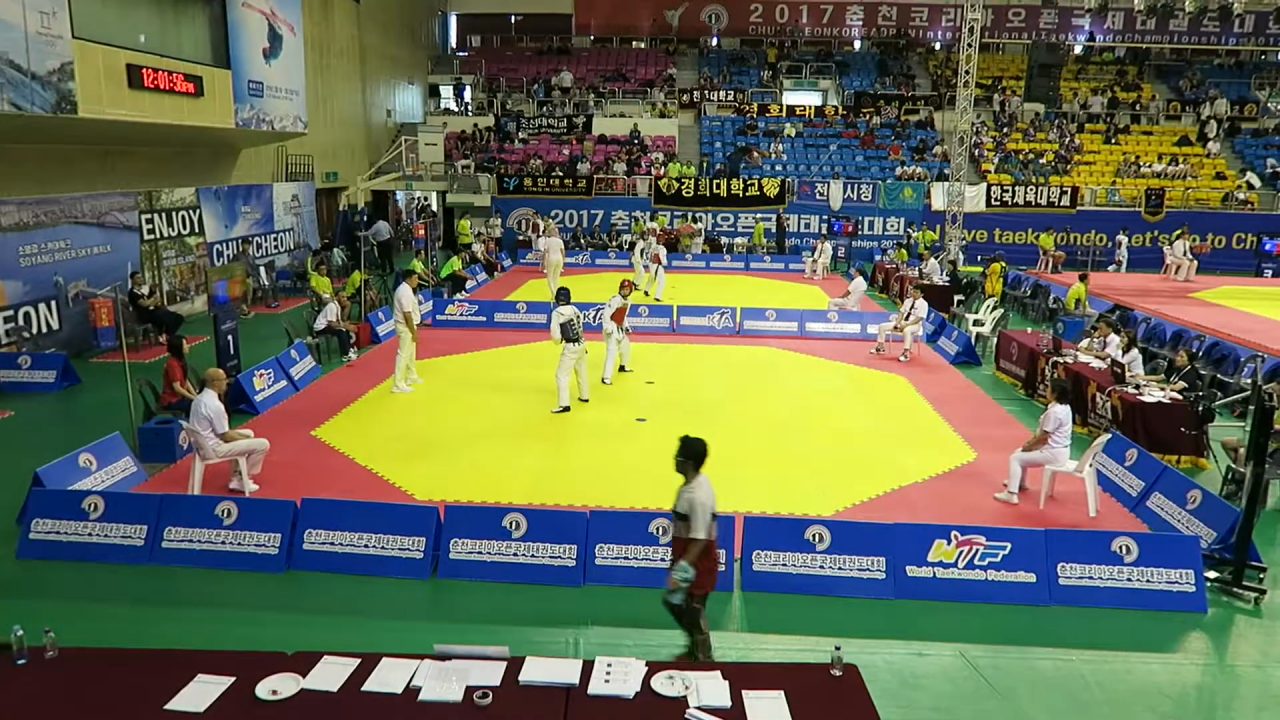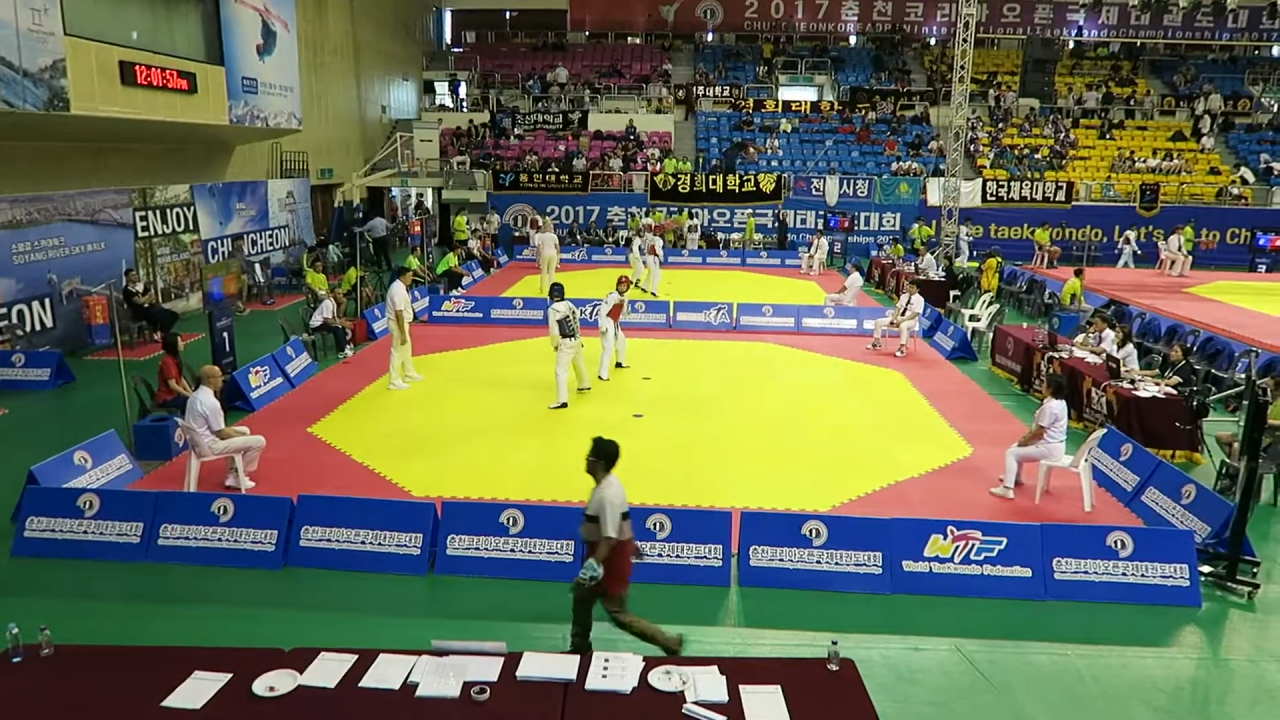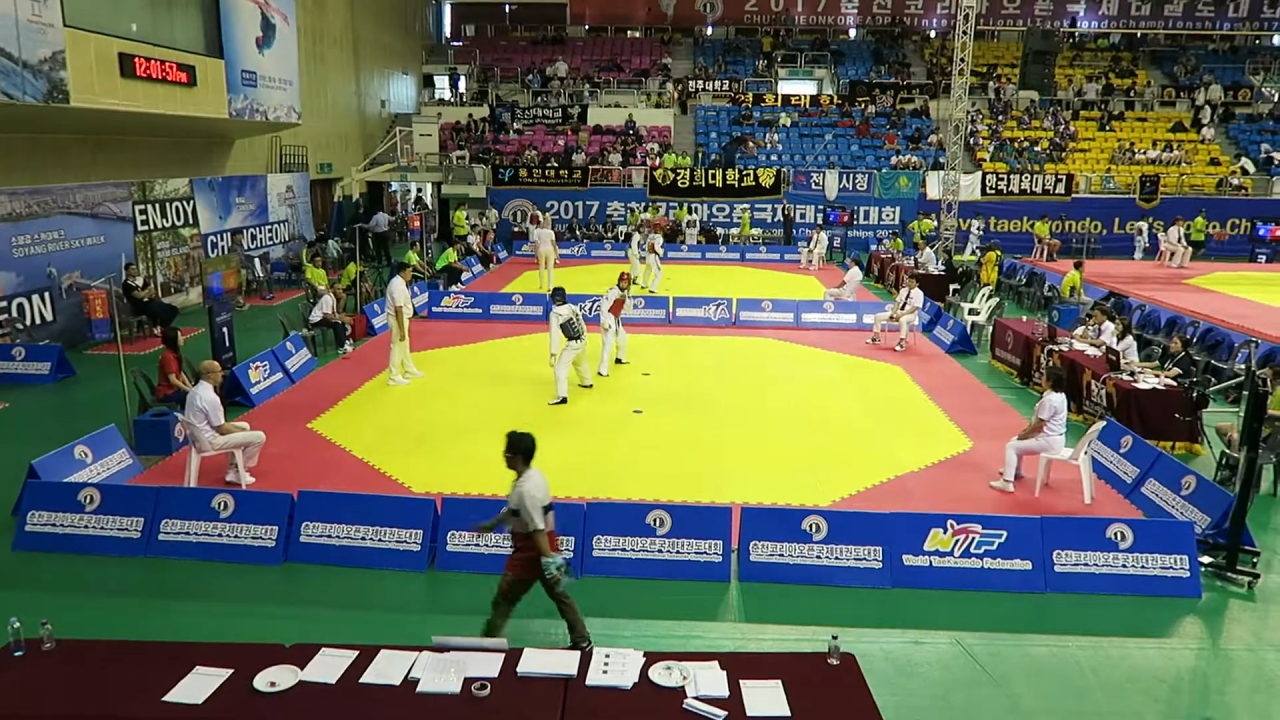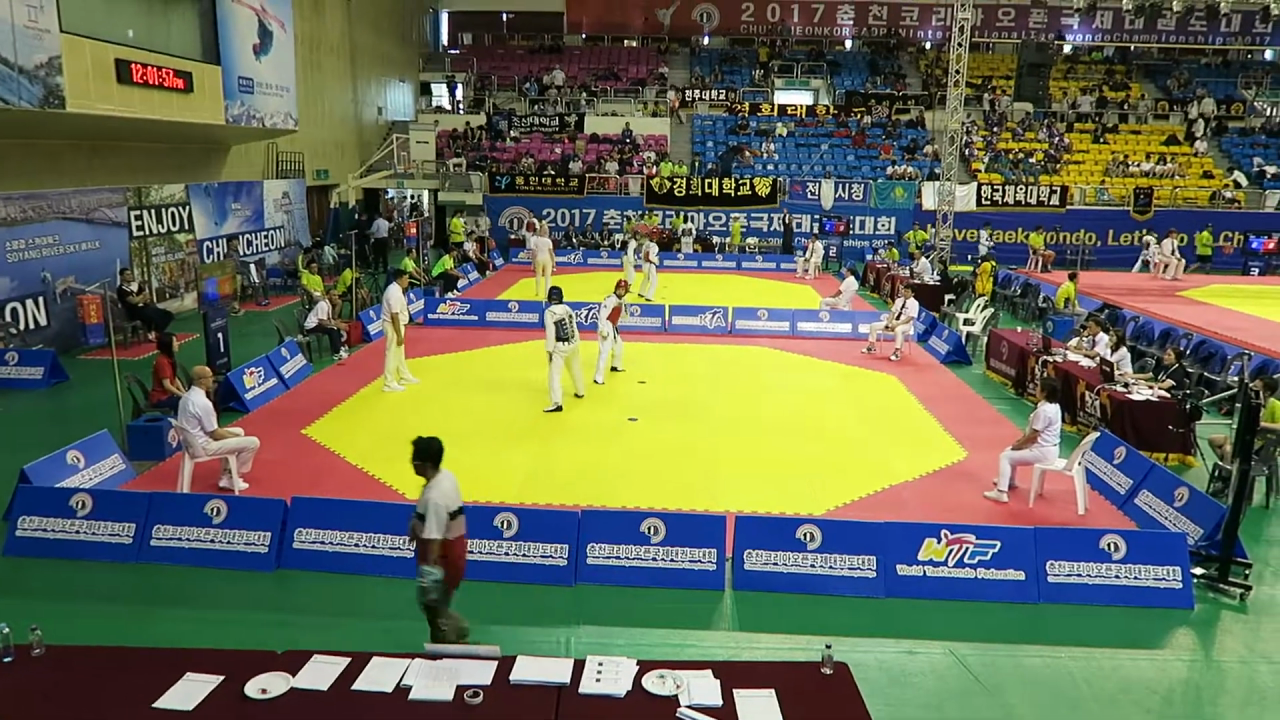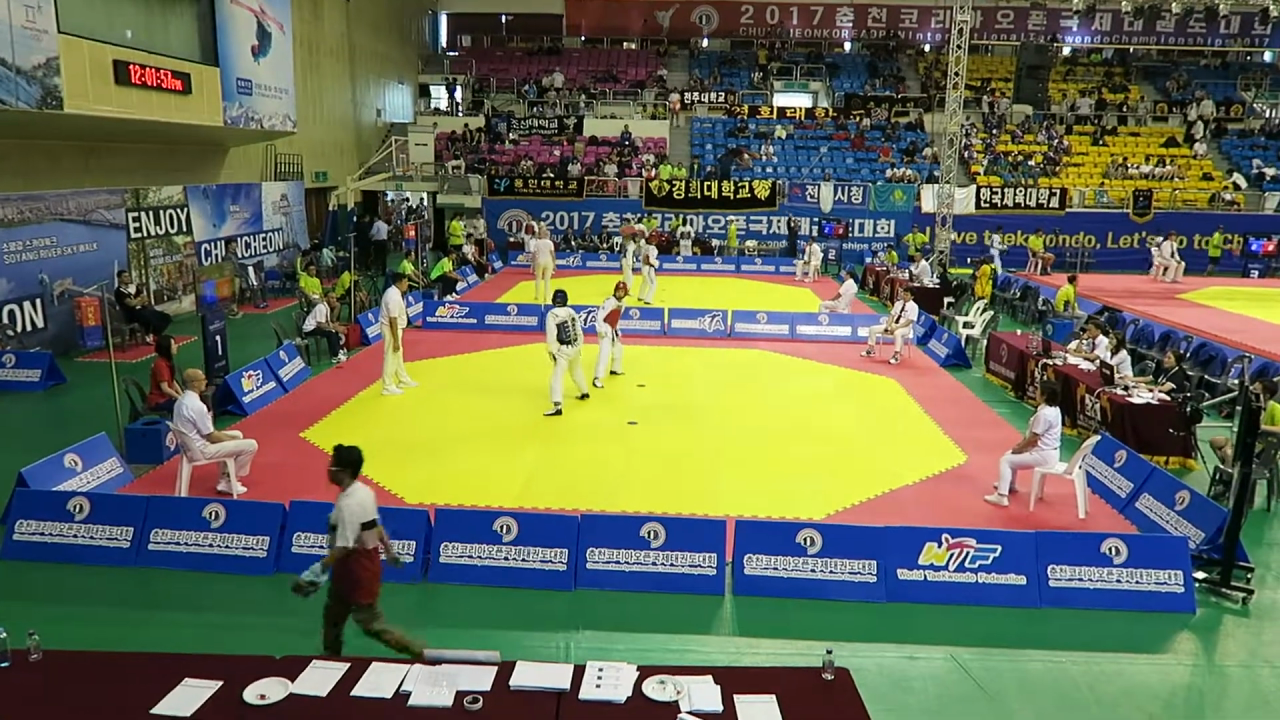
dt=0.3s
person 1, frame 1
left shoulder: (698, 495)
right shoulder: (693, 484)
left elbow: (699, 540)
left wrist: (681, 569)
left hip: (698, 559)
right hip: (688, 554)
left knee: (692, 612)
right knee: (674, 601)
left ankle: (703, 659)
right ankle: (696, 650)
person 1, frame 2
left shoulder: (607, 494)
right shoulder: (607, 485)
left elbow: (608, 538)
right elbow: (617, 526)
left wrist: (591, 567)
right wrist: (631, 545)
left hip: (611, 558)
right hip: (609, 556)
left knee: (618, 614)
right knee: (582, 600)
left ankle: (670, 643)
right ankle: (580, 649)
person 1, frame 3
left shoulder: (526, 490)
right shoulder: (534, 475)
left elbow: (536, 530)
left wrist: (549, 561)
right wrist: (493, 523)
left hip: (531, 551)
right hip: (546, 544)
left knee: (503, 600)
right knee: (560, 596)
right ankle: (582, 642)
person 1, frame 4
left shoulder: (435, 496)
right shoulder: (447, 477)
left elbow: (433, 539)
left wrist: (429, 571)
right wrist: (418, 526)
left hip: (444, 554)
right hip: (452, 549)
left knee: (435, 606)
right knee: (434, 601)
right ankle: (457, 630)
person 1, frame 5
left shoulder: (348, 504)
right shoulder: (363, 491)
left elbow: (342, 548)
right elbow: (377, 526)
left wrist: (316, 572)
right wrist: (389, 550)
left hip: (357, 567)
right hip: (365, 561)
left knee: (371, 623)
right knee: (333, 612)
left ankle: (419, 653)
right ankle: (331, 656)
